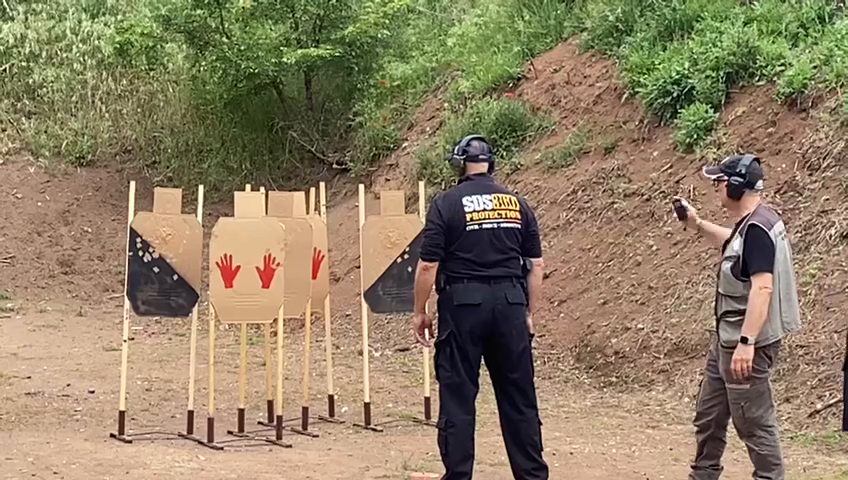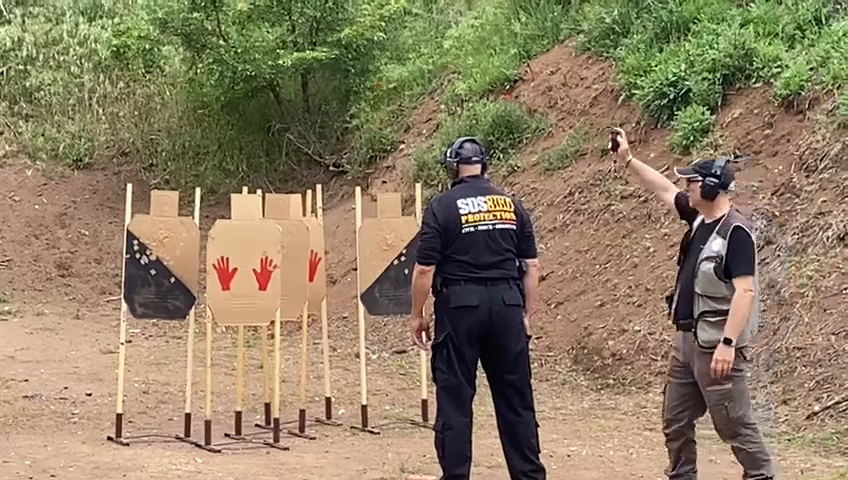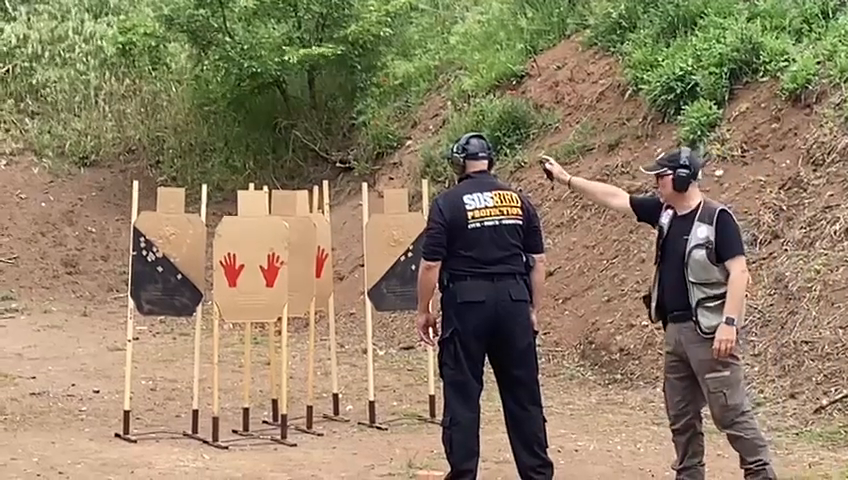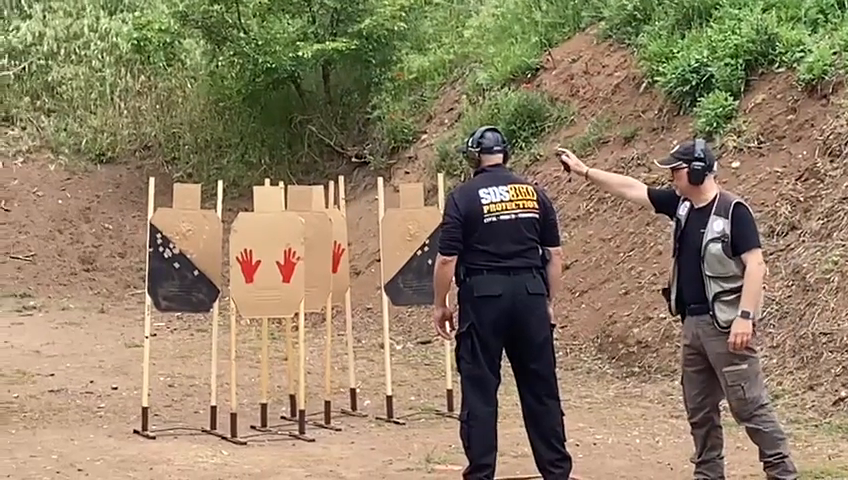
dt=0.7s
person 1, frame 1
left shoulder: (447, 202)
right shoulder: (517, 203)
left elbow: (428, 265)
right elbow: (535, 265)
left wrist: (420, 311)
right wrist: (529, 312)
left hip: (463, 304)
right hip: (509, 303)
left knee: (457, 396)
right knee: (519, 396)
person 1, frame 2
left shoulder: (442, 205)
right shoulder: (512, 204)
left elbow: (424, 269)
right elbow: (531, 266)
left wrist: (417, 315)
right wrist: (526, 313)
left hip: (459, 306)
right hip: (506, 304)
left knee: (455, 398)
right knee: (516, 397)
person 1, frame 3
left shoulder: (448, 202)
right shoulder: (519, 200)
left elbow: (431, 264)
right elbow: (537, 261)
left wrist: (423, 310)
right wrist: (533, 308)
left hip: (466, 301)
right hip: (513, 300)
left knee: (462, 394)
right knee: (523, 393)
person 1, frame 4
left shoulder: (463, 196)
right shoulder: (534, 193)
left elbow: (447, 259)
right elbow: (554, 254)
left wrist: (440, 305)
right wrist: (549, 300)
left hip: (483, 295)
right hip: (529, 293)
left knee: (479, 389)
right knee: (541, 387)
person 2, frame 1
left shoulder: (758, 228)
right shoulder: (749, 222)
left elbow: (763, 288)
left wrist: (747, 342)
right wrist: (699, 225)
left hip: (747, 342)
right hip: (728, 337)
left knee: (753, 421)
right knee: (708, 413)
person 2, frame 2
left shoulder: (735, 231)
right shoulder: (699, 217)
left elbow: (745, 291)
right elbow: (665, 190)
left wrist: (728, 343)
right wrist: (627, 158)
left hip: (716, 343)
right hip: (687, 338)
left knee: (735, 424)
right knee: (676, 421)
person 2, frame 3
left shoulder: (718, 217)
right shoulder: (664, 212)
left elbow: (739, 272)
right elbow: (615, 197)
left wrist: (729, 323)
right wrist: (567, 179)
left hip: (708, 332)
right hip: (675, 330)
left knee: (731, 412)
right knee: (681, 415)
person 2, frame 4
left shoulder: (733, 210)
right shoulder: (681, 204)
left elbow: (755, 265)
right elbow: (631, 188)
left wrist: (745, 316)
right wrist: (584, 171)
left hip: (724, 324)
right hip: (693, 323)
left knee: (750, 405)
right knee: (699, 408)
